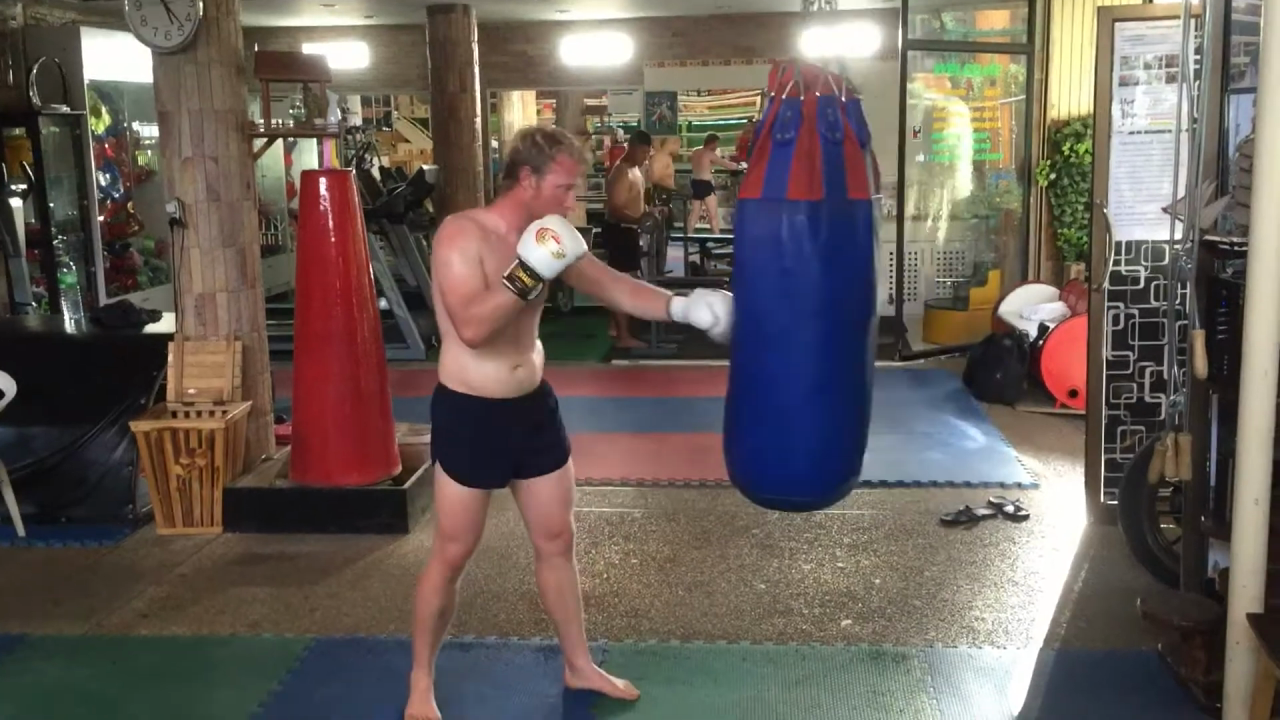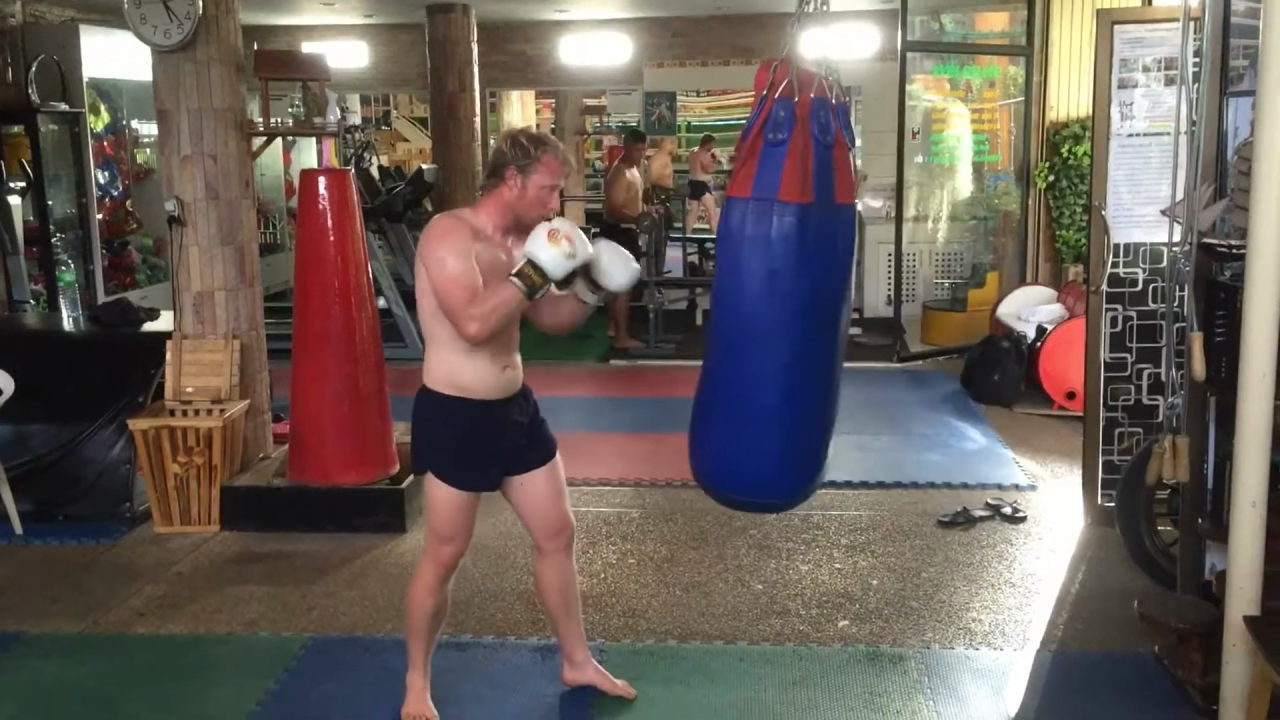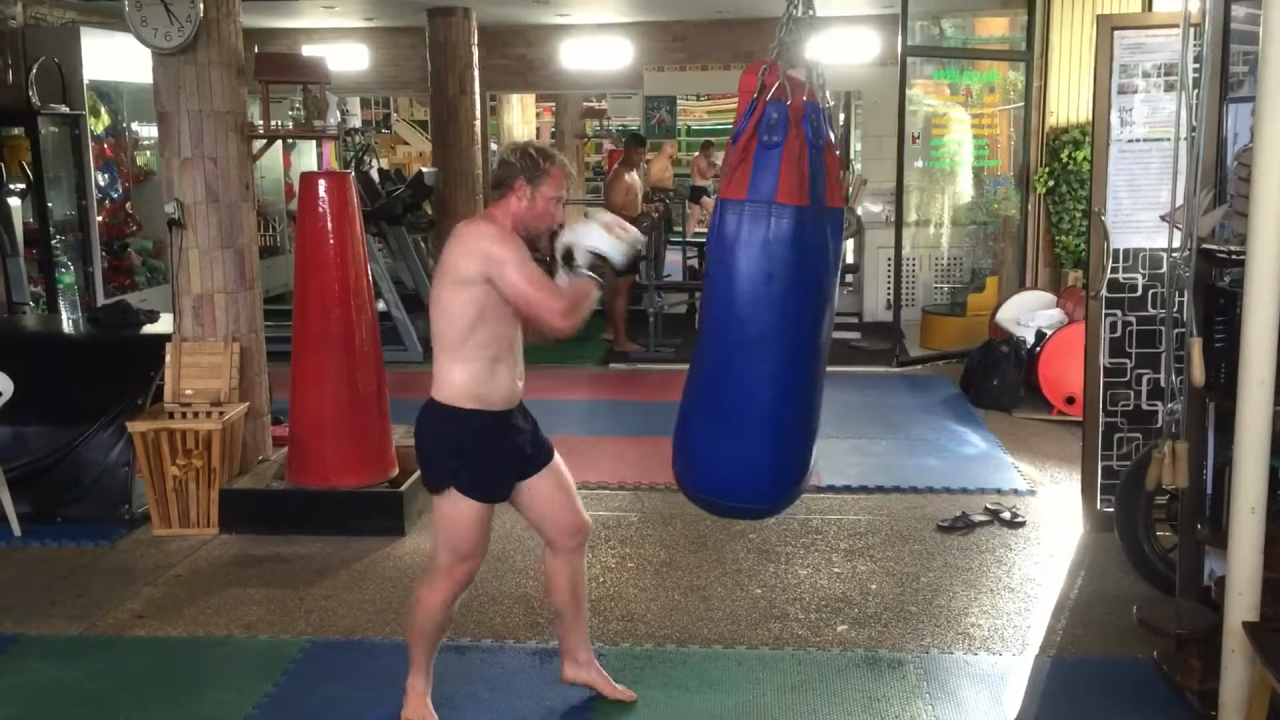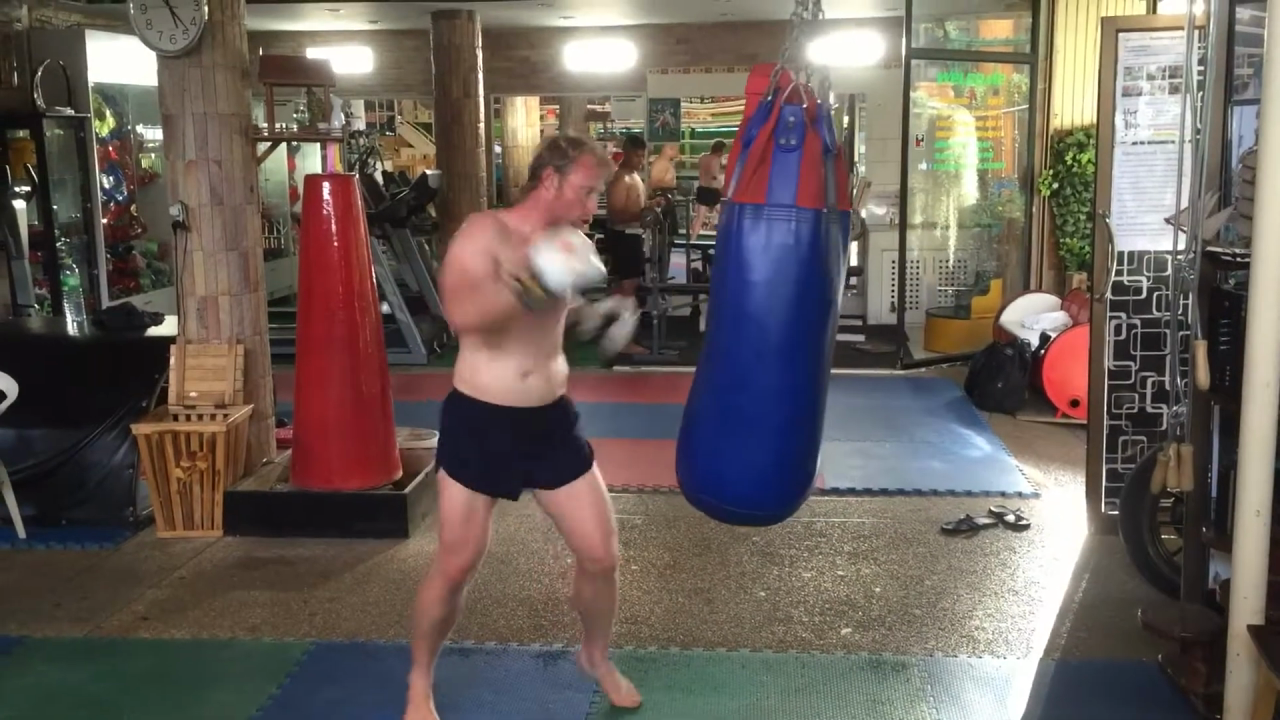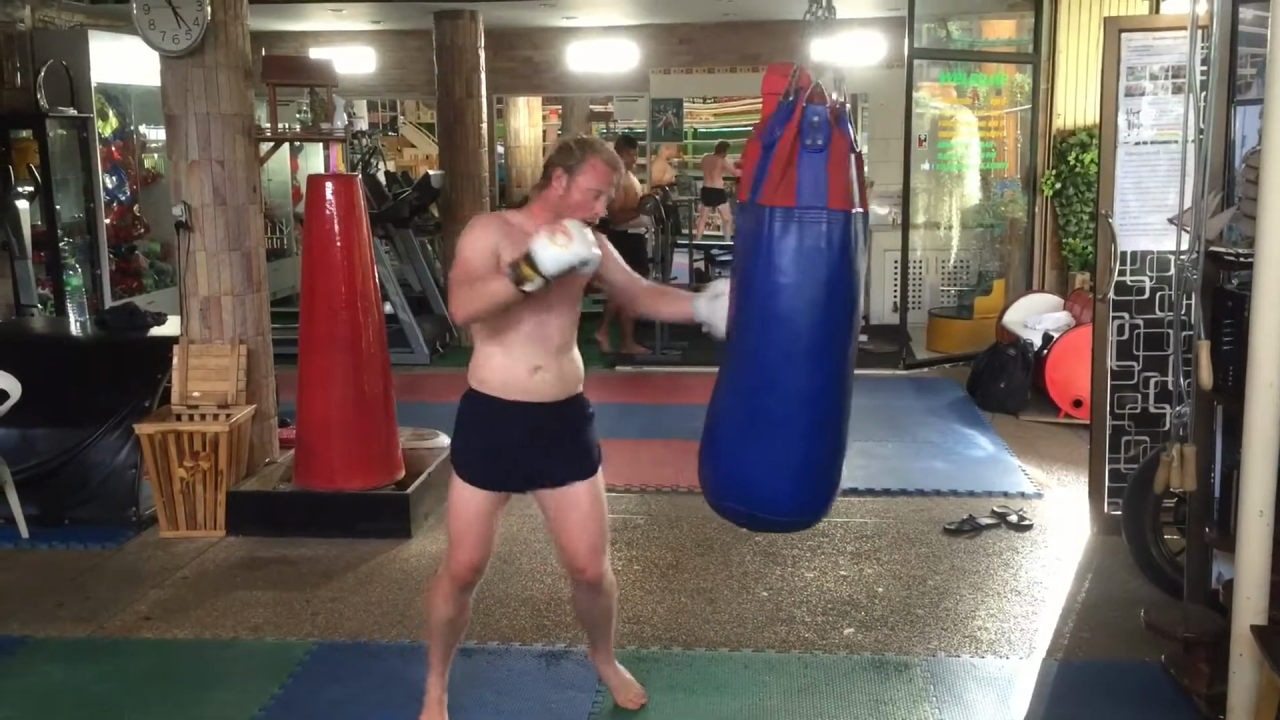
dt=0.2s
person 1, frame 1
left shoulder: (549, 236)
right shoulder: (460, 233)
left elbow: (615, 289)
right elbow: (471, 327)
left wrist: (684, 306)
right wrist: (528, 273)
left hip: (533, 406)
right hip: (469, 413)
left knee: (557, 542)
right knee: (451, 555)
left ankle: (578, 665)
person 1, frame 2
left shoulder: (520, 241)
right shoulder: (447, 234)
left elbow: (552, 320)
right elbow: (474, 324)
left wrist: (588, 282)
right wrist: (536, 272)
left hip: (514, 407)
right hip: (452, 416)
left knee: (557, 535)
right knee: (443, 557)
left ankle: (578, 661)
person 1, frame 3
left shoulder: (506, 247)
right shoulder: (486, 240)
left elbow: (543, 315)
right elbow: (560, 318)
left wrist: (579, 268)
right wrist: (595, 264)
left hip: (509, 419)
right hip: (460, 428)
left knee: (571, 533)
right knee: (455, 570)
left ankle: (579, 660)
person 1, frame 4
right shoulder: (484, 232)
right elbow: (462, 312)
right wrist: (535, 282)
left hip: (550, 420)
right hip: (480, 422)
left knee: (601, 556)
right knee: (455, 566)
left ankle: (598, 658)
person 1, frame 5
left shoulder: (588, 245)
right shoulder: (490, 231)
left elbow: (643, 297)
right elbow: (463, 306)
left wrist: (704, 304)
right wrist: (535, 269)
left hip: (564, 417)
right hip: (491, 416)
left knee: (588, 567)
right knee: (463, 567)
left ankle: (604, 659)
person 2, frame 1
left shoulder: (635, 169)
right shoulder: (621, 174)
right elbow: (615, 210)
left wrist: (647, 211)
right wrist: (639, 220)
left hip: (627, 230)
right hip: (619, 231)
left ankle: (616, 326)
right ankle: (623, 337)
person 2, frame 2
left shoulder: (633, 168)
right shoulder: (620, 174)
right elbow: (614, 210)
left wrist: (646, 211)
right wrist: (637, 219)
left hip: (626, 230)
right hip: (619, 231)
left ankle: (614, 327)
right ankle: (622, 337)
person 2, frame 3
left shoulder: (632, 171)
right shoulder: (619, 177)
right elbow: (613, 212)
left wrist: (646, 210)
right wrist: (637, 219)
left knee: (617, 284)
right knee: (622, 286)
left ankle: (611, 329)
right ankle: (621, 340)
person 2, frame 4
left shoulder: (633, 173)
right shoulder: (620, 179)
right elbow: (616, 213)
left wrist: (650, 205)
right wrist: (641, 214)
left hip: (633, 235)
right hip: (623, 237)
left knee: (624, 286)
right knee: (628, 288)
right ankle: (626, 342)
person 2, frame 5
left shoulder: (627, 174)
right shoulder: (616, 180)
right elbow: (616, 216)
right wrist: (640, 209)
left hip: (634, 235)
right hip: (626, 237)
left ankle: (604, 331)
right ankle: (628, 343)
